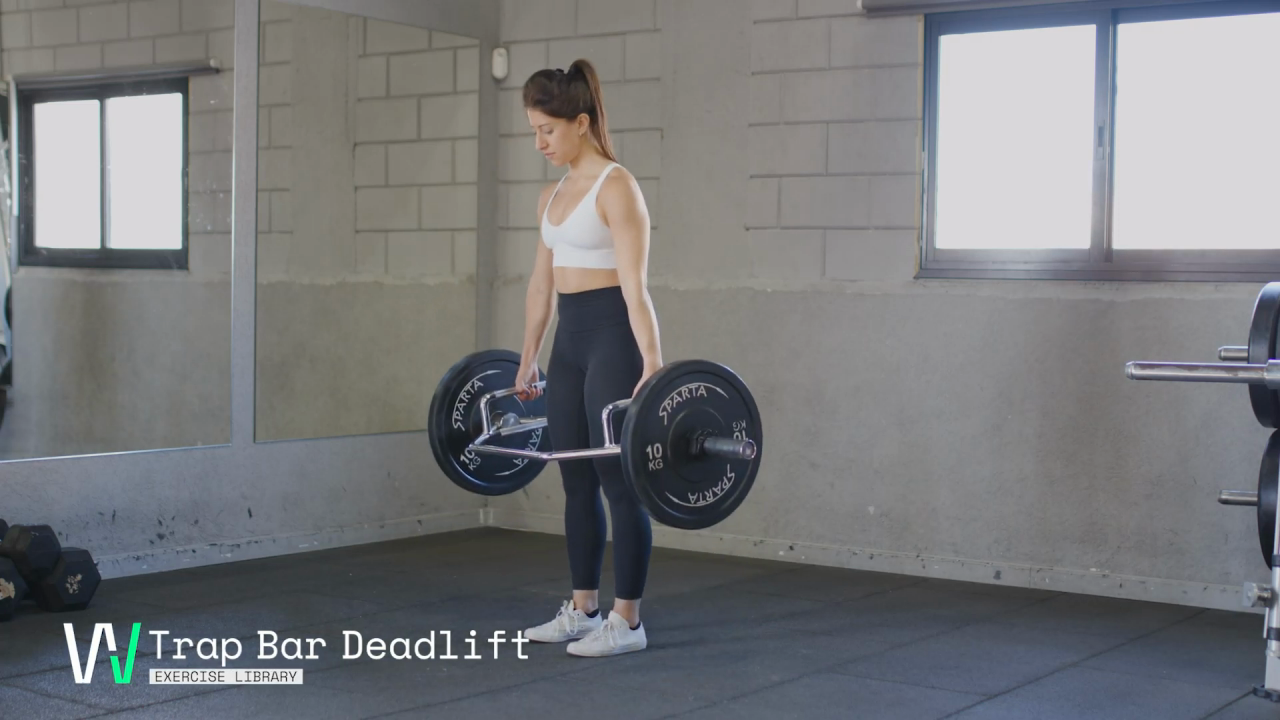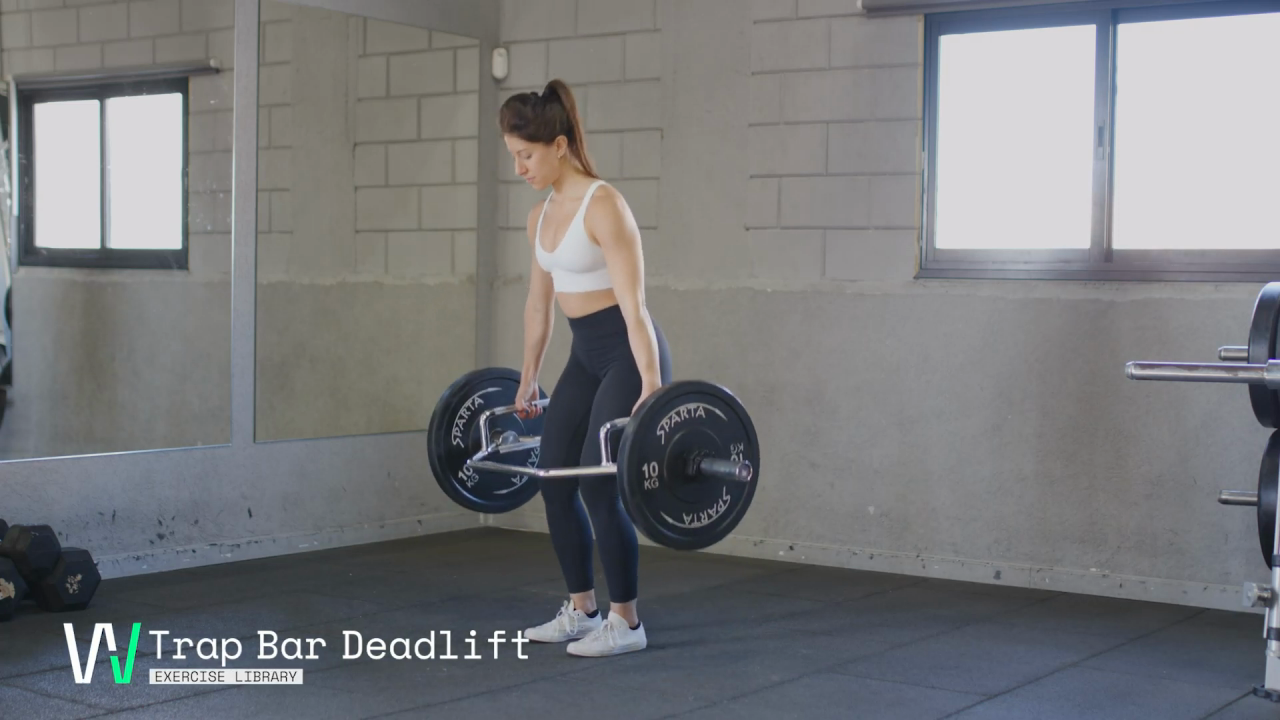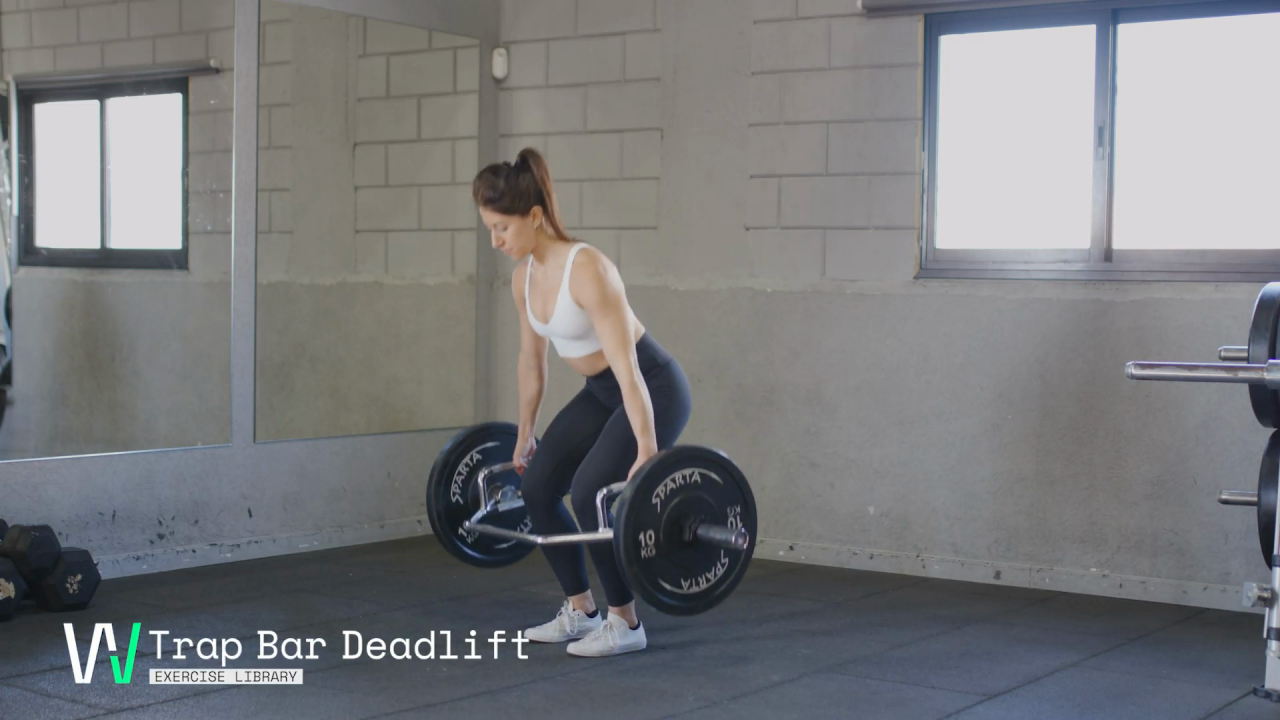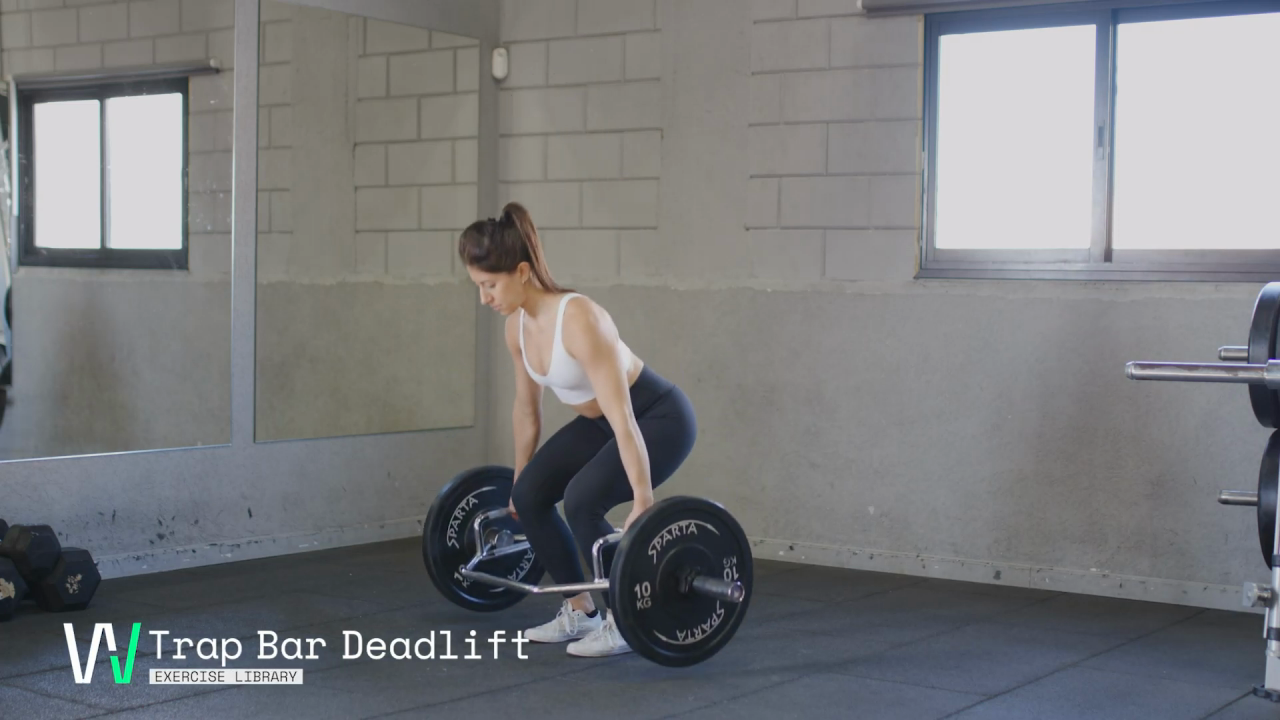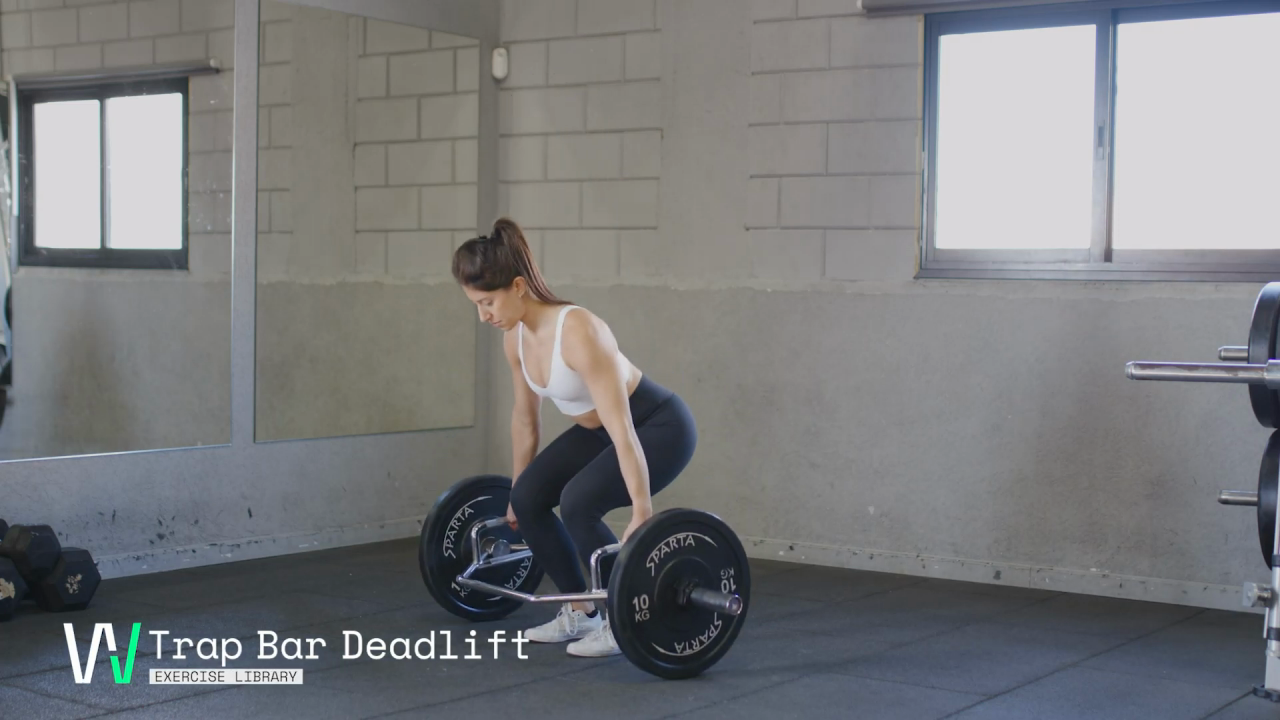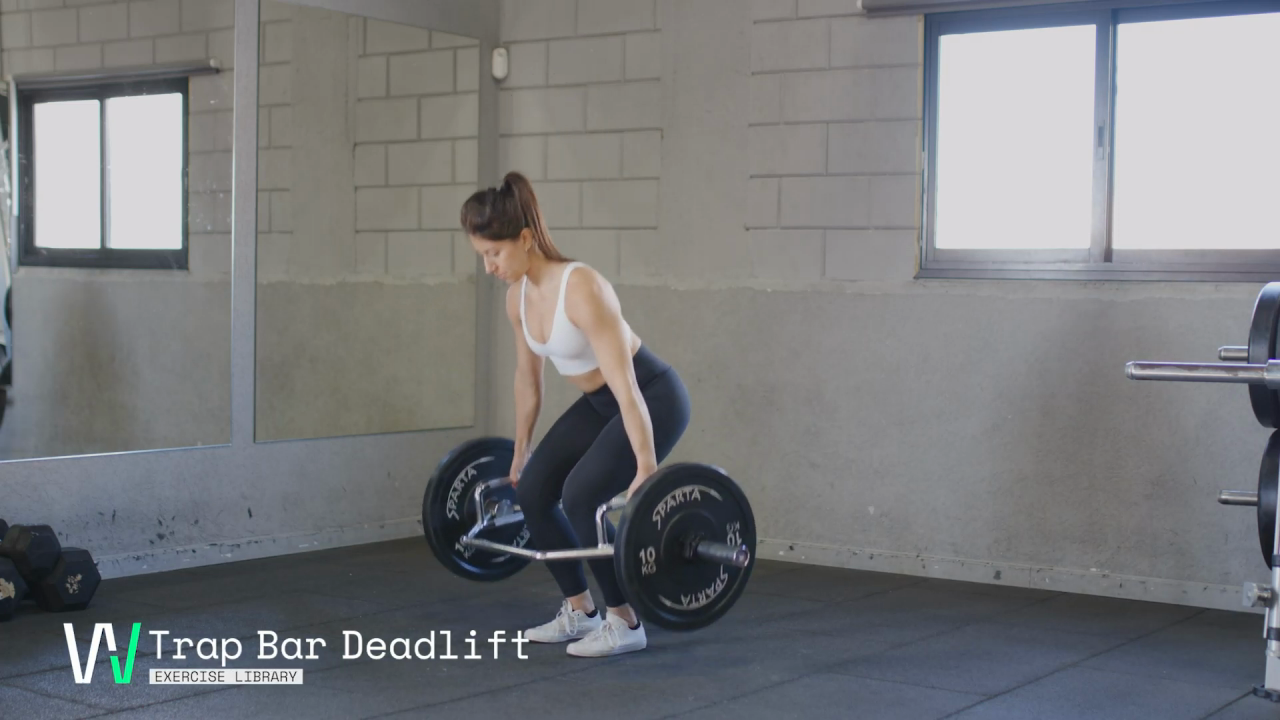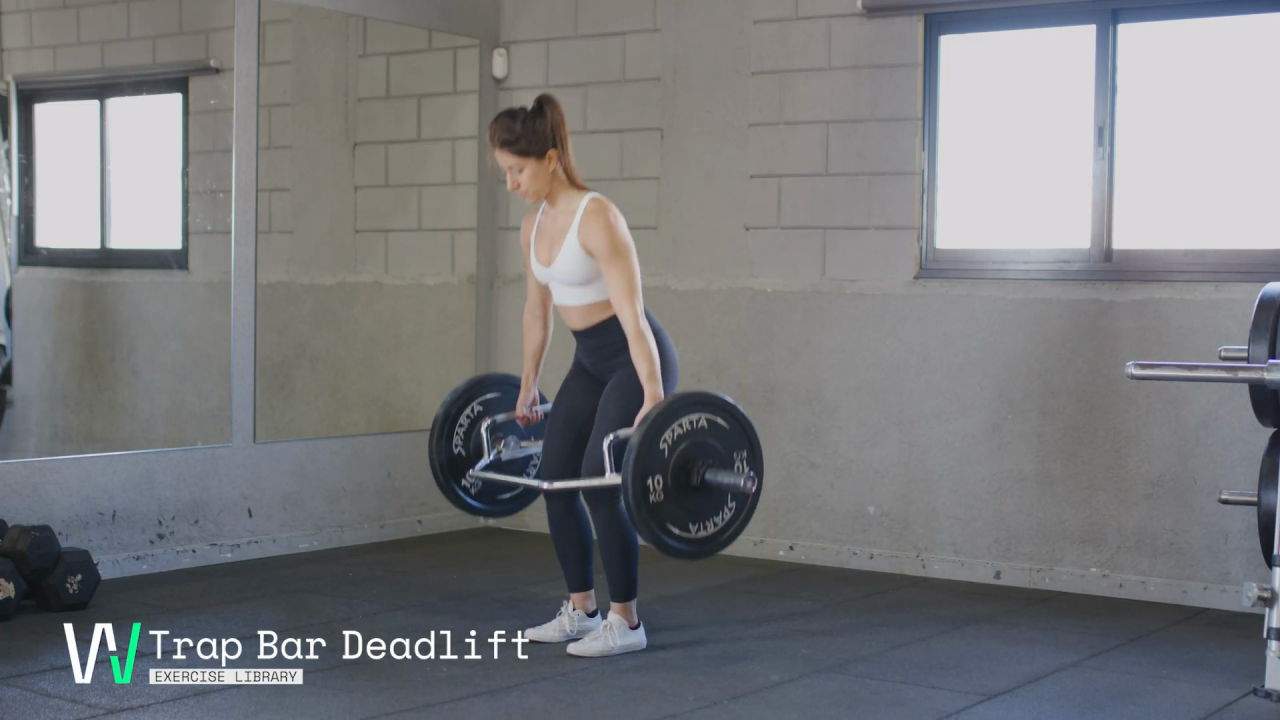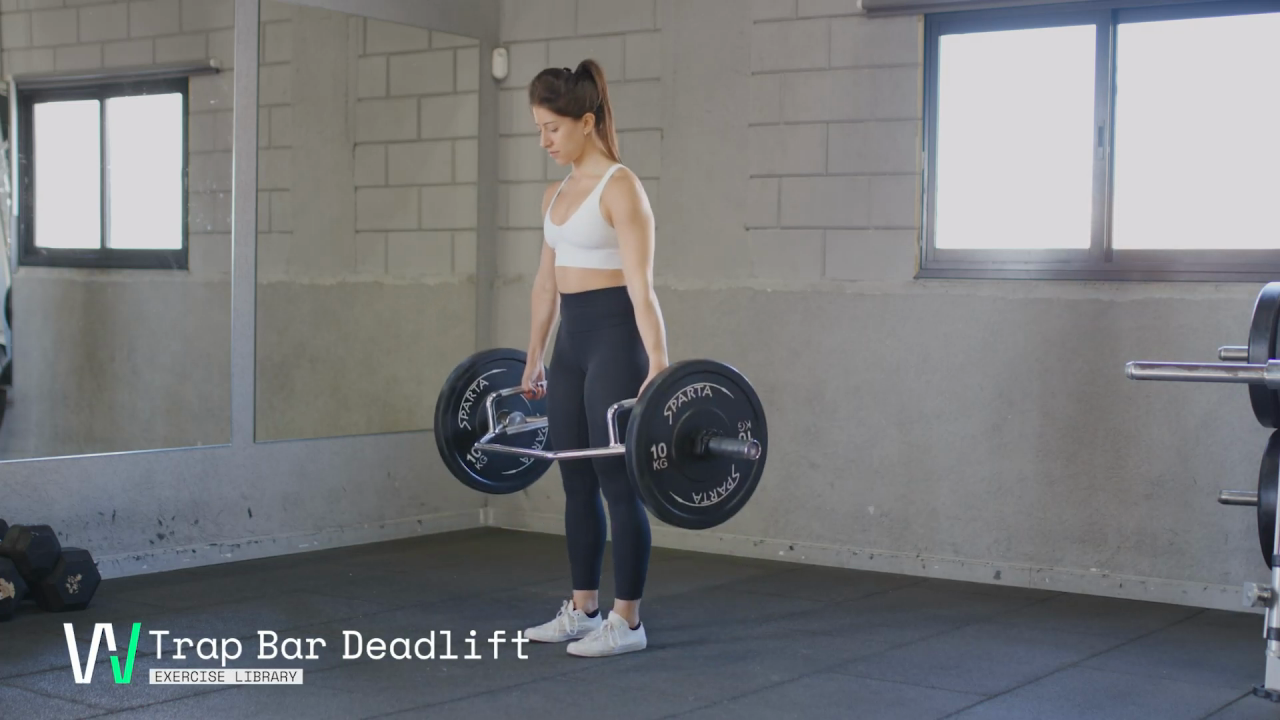
dt=0.3s
person 1, frame 1
left shoulder: (618, 187)
right shoulder: (554, 194)
left elbow: (636, 287)
right elbow: (542, 283)
left wrist: (652, 369)
right wrist: (528, 360)
left hip: (615, 339)
right hip: (570, 343)
left knee: (619, 483)
right knee: (578, 482)
left ankle: (627, 622)
right ankle: (582, 610)
person 1, frame 2
left shoulder: (604, 205)
right shoulder: (543, 214)
left elbow: (634, 305)
right elbow: (539, 303)
left wrist: (652, 389)
right wrist: (527, 379)
left hip: (625, 355)
right hip: (585, 357)
left knee: (600, 486)
right knee: (555, 484)
left ankle: (625, 622)
right ankle: (582, 611)
person 1, frame 3
left shoulder: (587, 270)
right shoulder: (524, 276)
left elbow: (628, 369)
right elbow: (531, 360)
left wrist: (647, 453)
right wrist: (524, 436)
left hip: (654, 389)
right hip: (601, 393)
left knee: (589, 493)
right knee: (537, 487)
left ankle: (626, 622)
right ankle: (580, 610)
person 1, frame 4
left shoulder: (580, 320)
right shoulder: (517, 324)
left elbow: (623, 419)
right elbow: (526, 407)
left wrist: (644, 505)
right wrist: (517, 480)
left hip: (659, 417)
right hip: (599, 422)
left knee: (582, 501)
right knee: (529, 497)
right ankle: (580, 610)
person 1, frame 5
left shoulder: (579, 333)
right shoulder: (516, 338)
left elbow: (623, 432)
right elbow: (524, 418)
left wrist: (643, 516)
right wrist: (513, 491)
left hip: (659, 426)
right hip: (600, 429)
left knee: (578, 503)
right knee: (527, 500)
right ankle: (581, 611)
person 1, frame 6
left shoulder: (583, 290)
right shoulder: (519, 297)
left elbow: (627, 388)
right elbow: (527, 378)
left wrist: (646, 473)
right wrist: (520, 454)
left hip: (653, 398)
right hip: (599, 403)
left knee: (581, 495)
right knee: (531, 491)
left ankle: (625, 621)
right ankle: (579, 610)
person 1, frame 7
left shoulder: (597, 218)
right shoulder: (534, 225)
left elbow: (632, 315)
right elbow: (536, 311)
left wrist: (654, 402)
right wrist: (527, 389)
left hip: (632, 360)
right hip: (590, 362)
left knee: (601, 488)
right knee: (557, 483)
left ankle: (626, 622)
right ankle: (581, 609)
person 1, frame 8
left shoulder: (621, 187)
right shoulder: (558, 192)
left elbow: (641, 287)
right elbow: (547, 282)
left wrist: (658, 369)
right wrist: (533, 359)
left hip: (616, 339)
right hip: (573, 342)
left knee: (617, 483)
right knee: (577, 482)
left ankle: (627, 622)
right ankle: (582, 609)
